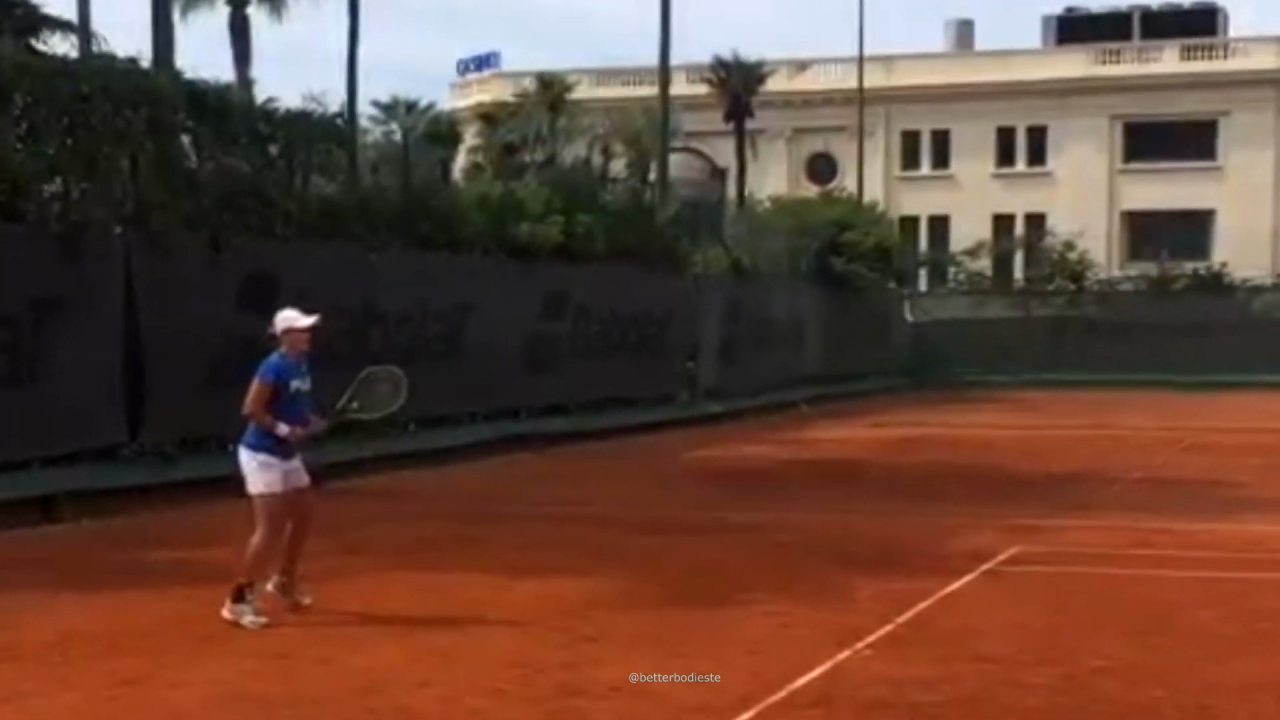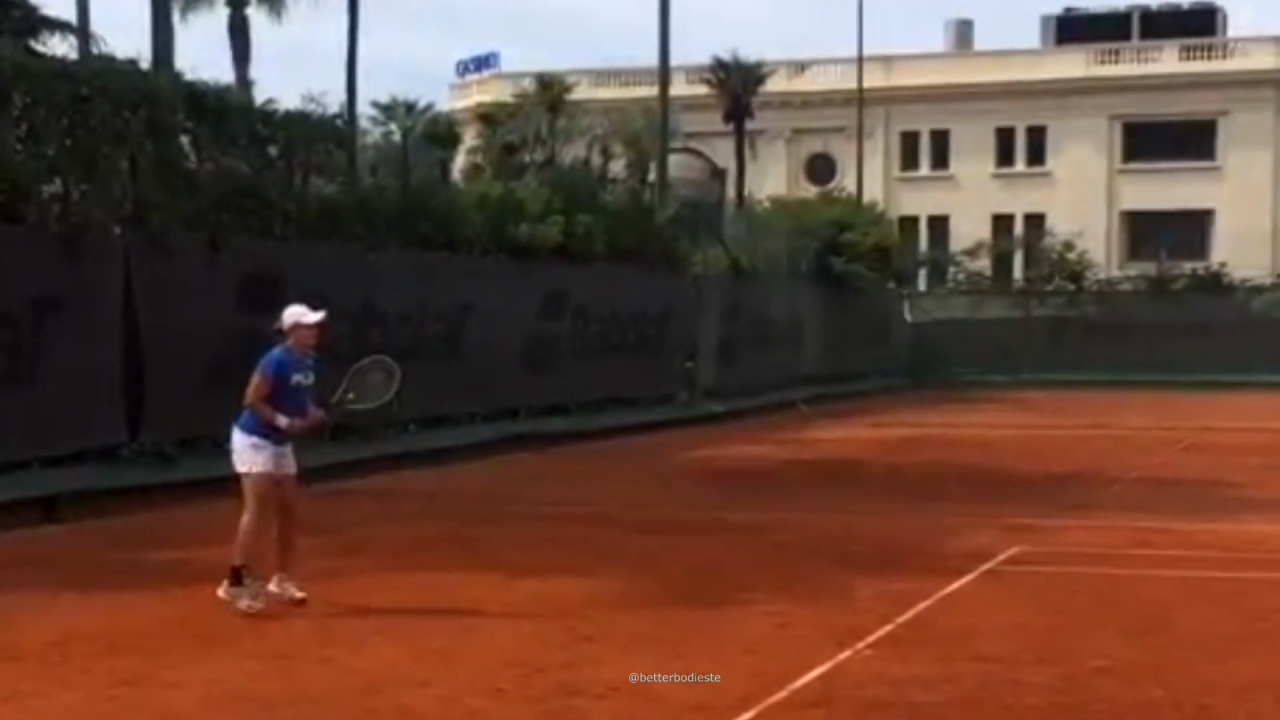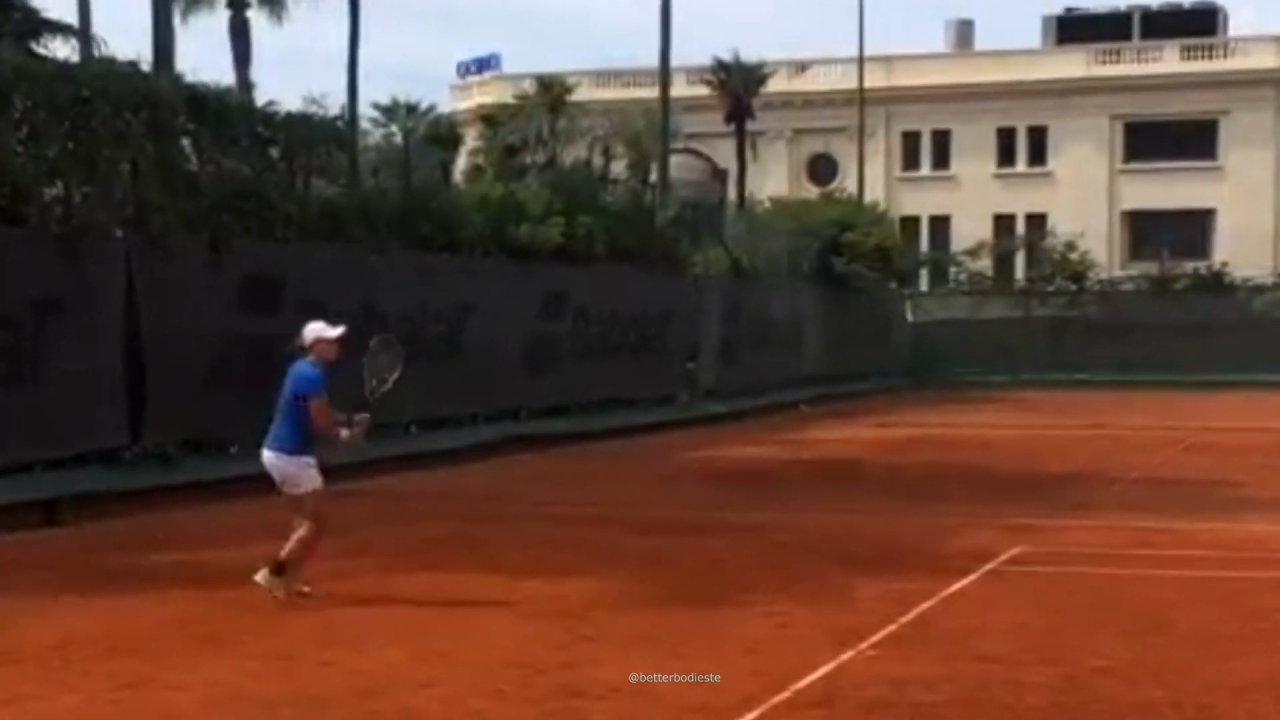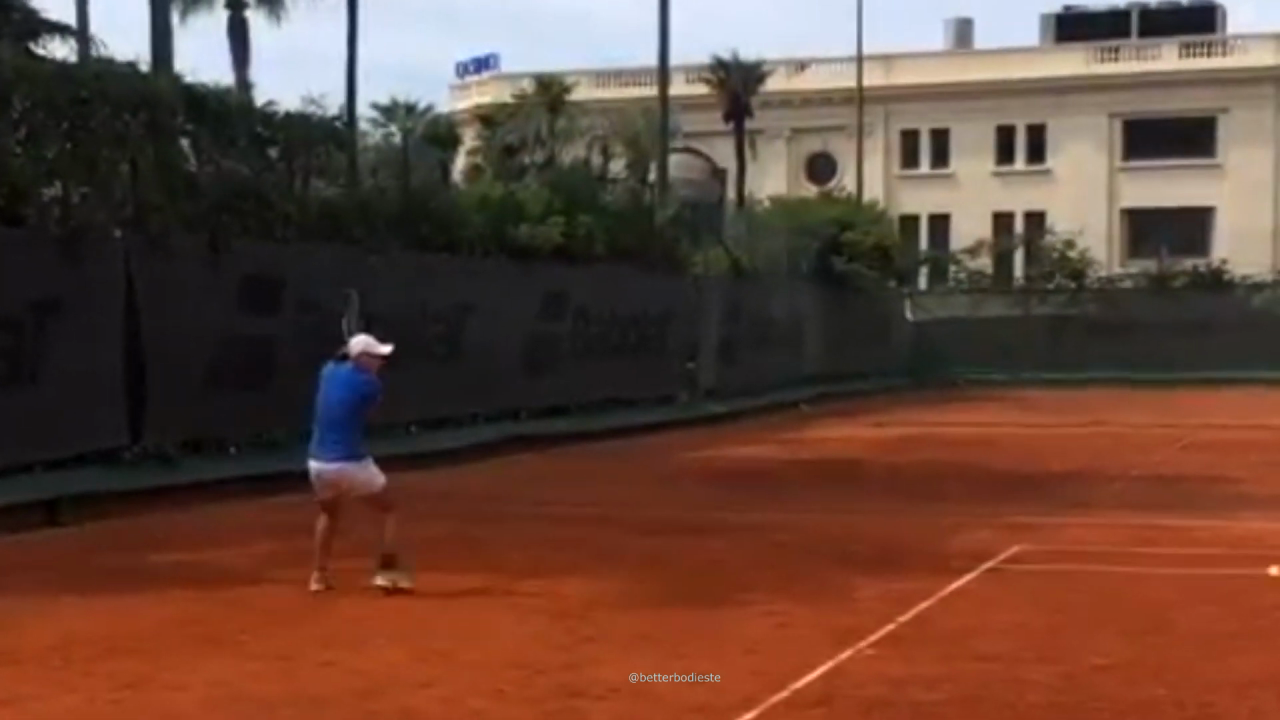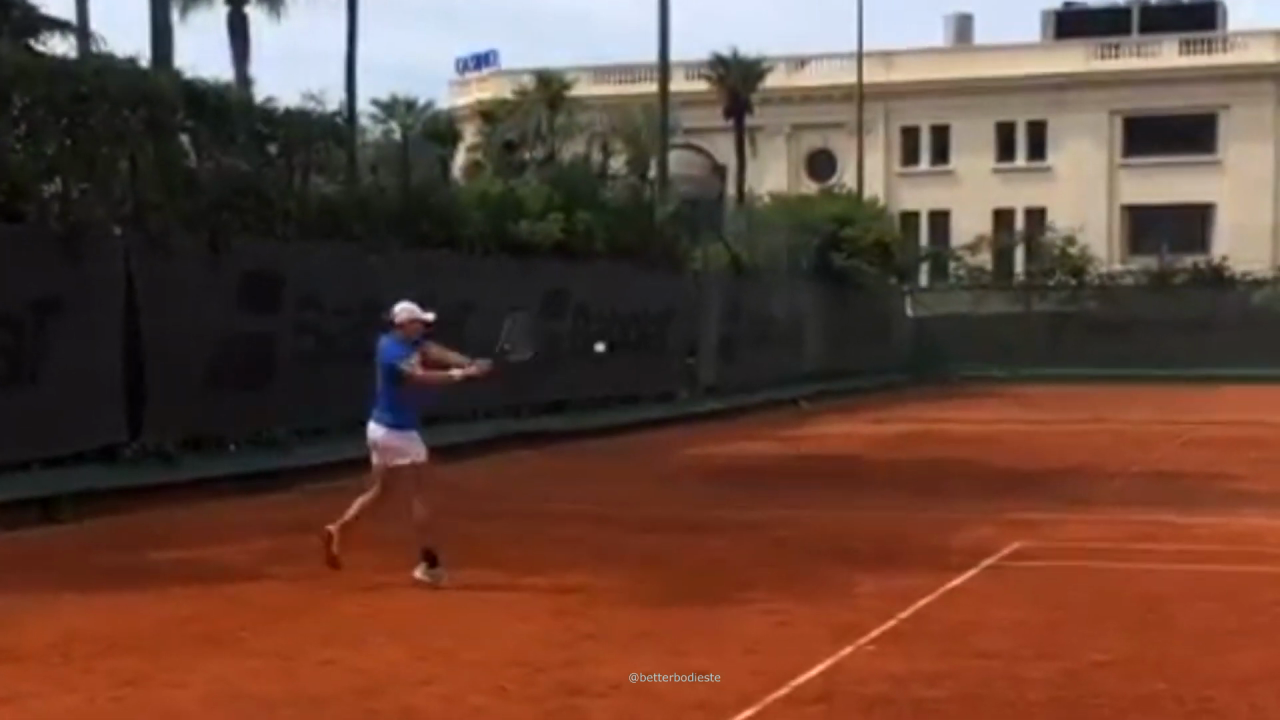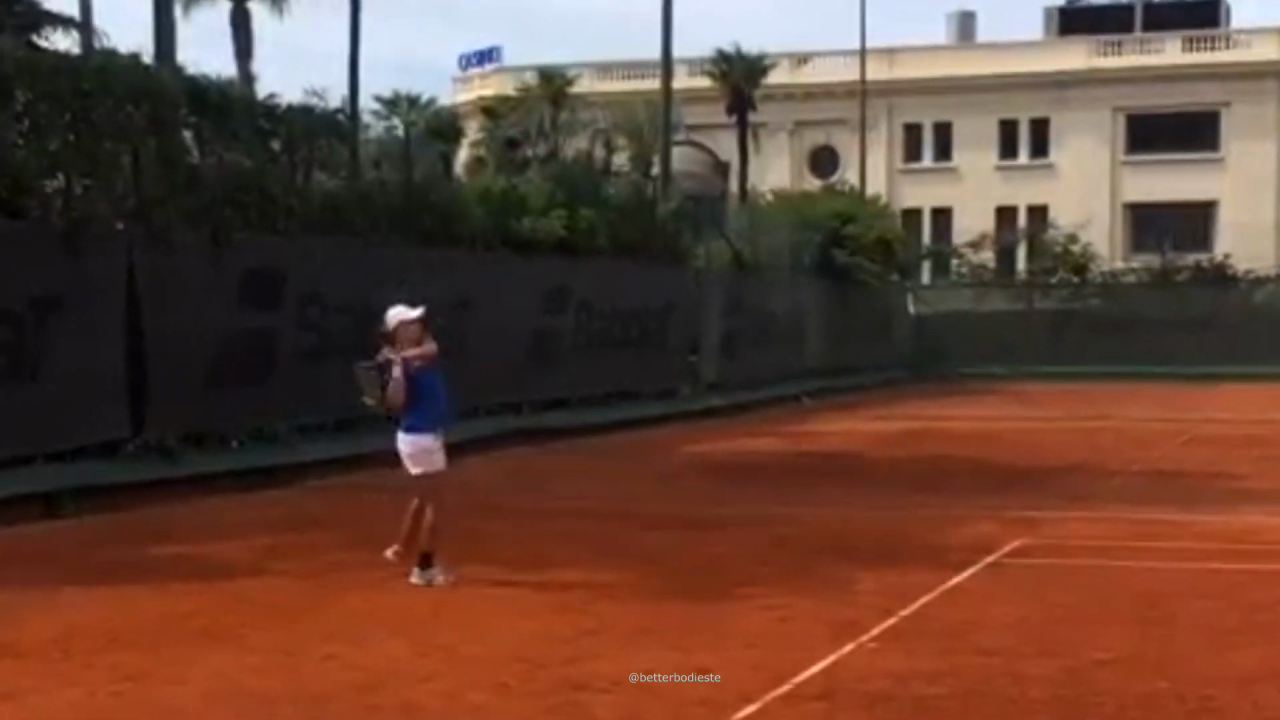
dt=0.4s
person 1, frame 1
left shoulder: (302, 365)
right shoulder: (274, 367)
right elbow: (251, 409)
left wrist: (310, 420)
right wrist: (285, 431)
left hip: (287, 456)
right hip: (261, 454)
left knee: (303, 520)
right knee: (269, 530)
left ankle: (285, 582)
right ankle: (238, 600)
person 1, frame 2
left shoulder: (308, 359)
right shoulder: (276, 360)
right elbow: (251, 400)
left wrist: (311, 412)
right wrist: (286, 422)
left hip: (280, 444)
right hip: (254, 439)
left knee: (287, 512)
right knee: (258, 511)
left ankle: (281, 581)
right ankle: (235, 582)
person 1, frame 3
left shoulder: (302, 369)
right shoulder: (313, 376)
right elbow: (319, 424)
left wrist: (346, 421)
right wrist: (346, 434)
left hip: (275, 452)
right hip: (292, 457)
left knee: (305, 519)
right knee: (313, 524)
left ankle: (287, 578)
right ankle: (274, 573)
person 1, frame 4
left shoulder: (329, 371)
right shoulder: (371, 384)
left hip: (319, 462)
right hip: (352, 463)
left knee: (329, 514)
right knee: (388, 510)
left ankle: (319, 575)
right ankle: (387, 570)
person 1, frame 5
left shoulder: (394, 342)
right shoulder: (392, 350)
left elbow: (434, 350)
right elbow: (420, 377)
left wrist: (471, 363)
right wrist: (461, 374)
left hip: (380, 427)
right hip: (396, 432)
left knee: (379, 492)
right knee: (416, 498)
left ankle: (337, 529)
right ankle: (428, 564)
person 1, frame 6
left shoulder: (423, 343)
right shoulder: (394, 364)
left elbow: (431, 350)
right elbow: (395, 404)
left wrist: (402, 355)
right wrist: (397, 370)
left hip: (429, 435)
right hip: (418, 437)
left knee: (423, 498)
right knee: (433, 502)
left ankle: (401, 549)
right ankle: (424, 568)
